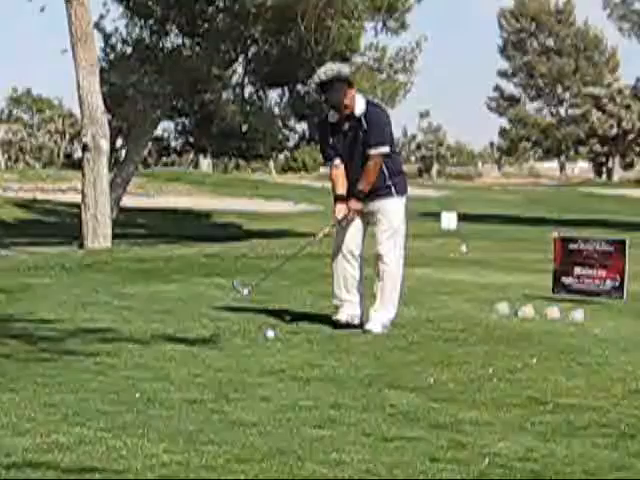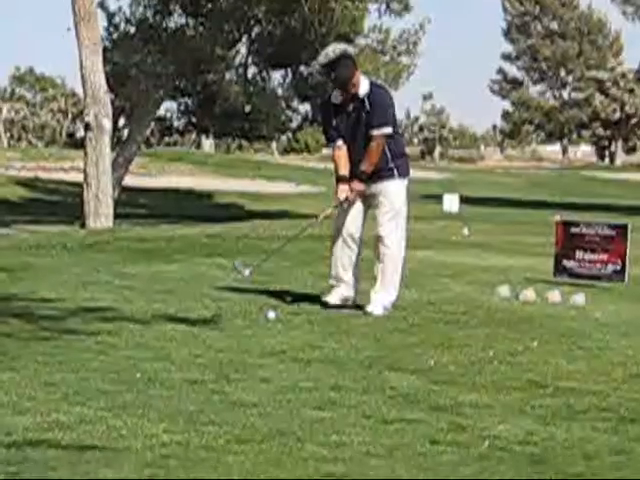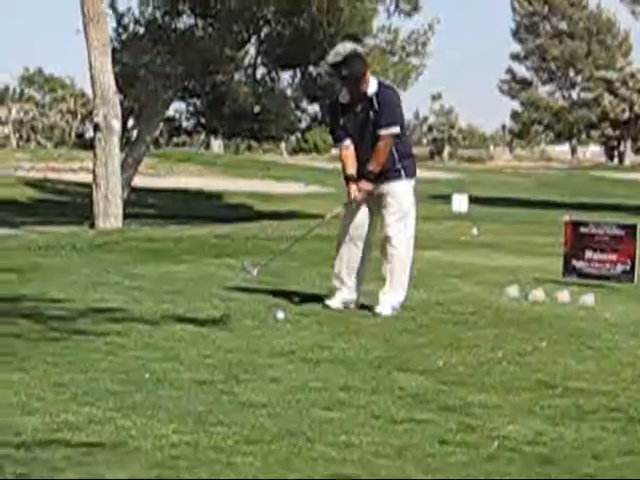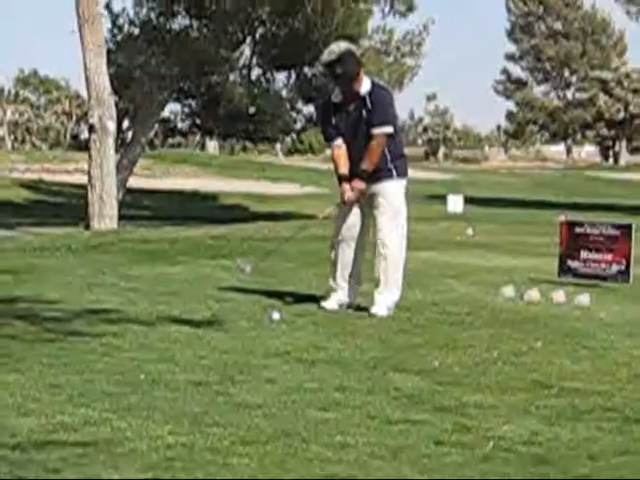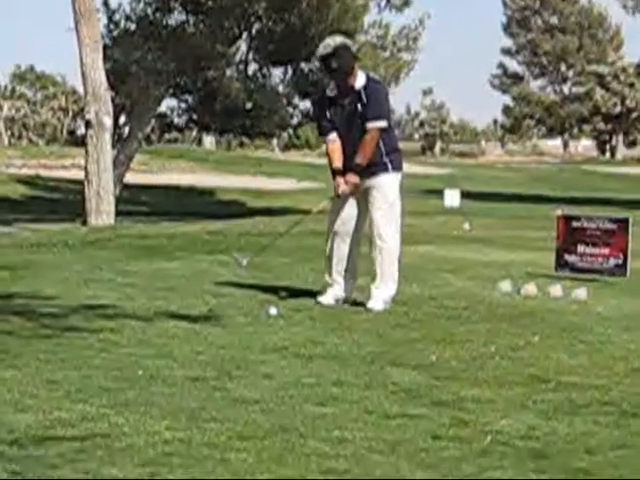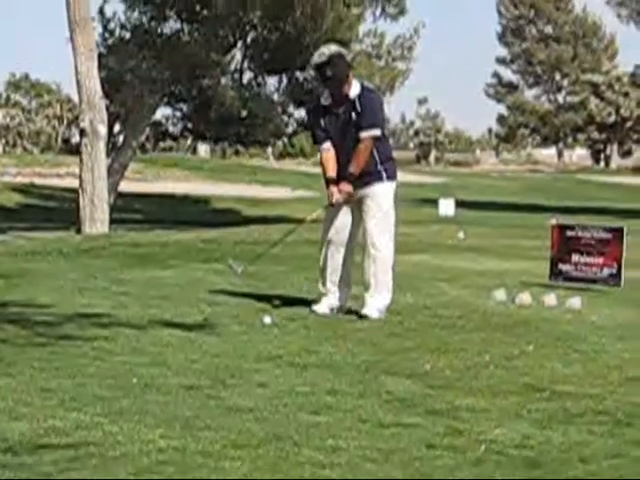
dt=0.1s
person 1, frame 1
left shoulder: (375, 114)
right shoulder: (326, 125)
left elbow: (375, 160)
right elbow: (335, 164)
left wrist: (359, 196)
right wrist: (341, 199)
left hip: (387, 193)
right hip: (354, 197)
left knee: (387, 254)
right knee: (344, 249)
left ankle: (381, 316)
right ankle: (350, 309)
person 1, frame 2
left shoulder: (378, 95)
right shoulder: (329, 106)
left elbow: (378, 141)
right elbow: (338, 146)
left wrist: (361, 177)
right wrist: (343, 180)
left hip: (389, 175)
right hip: (356, 178)
left knee: (388, 237)
right knee: (344, 231)
left ankle: (383, 298)
right ankle: (344, 288)
person 1, frame 3
left shoulder: (386, 95)
right shoulder: (337, 106)
left elbow: (386, 141)
right elbow: (345, 146)
left wrist: (369, 177)
right wrist: (352, 181)
left hip: (395, 176)
right hip: (362, 180)
left knee: (396, 238)
right knee: (351, 235)
left ankle: (391, 299)
right ankle: (346, 292)
person 1, frame 4
left shoulder: (379, 95)
right shoulder: (329, 106)
left elbow: (379, 140)
right elbow: (337, 145)
left wrist: (362, 176)
right wrist: (344, 180)
left hip: (387, 176)
right hip: (355, 180)
left knee: (388, 238)
right knee: (345, 235)
left ankle: (386, 299)
right ankle: (342, 294)
person 1, frame 5
left shoulder: (374, 88)
right shoulder: (323, 101)
left elbow: (373, 133)
right elbow: (331, 140)
left wrist: (355, 170)
right wrist: (338, 174)
left hip: (382, 171)
right hip: (349, 174)
left knee: (383, 231)
right knee: (340, 231)
left ankle: (382, 293)
right ankle: (339, 288)
person 1, frame 6
left shoulder: (368, 98)
right shoulder: (318, 110)
left elbow: (367, 142)
right elbow: (326, 149)
left wrist: (348, 179)
right wrist: (331, 183)
left hip: (376, 180)
right hip: (343, 183)
left knee: (377, 240)
right knee: (334, 240)
left ankle: (377, 301)
right ankle: (333, 297)
